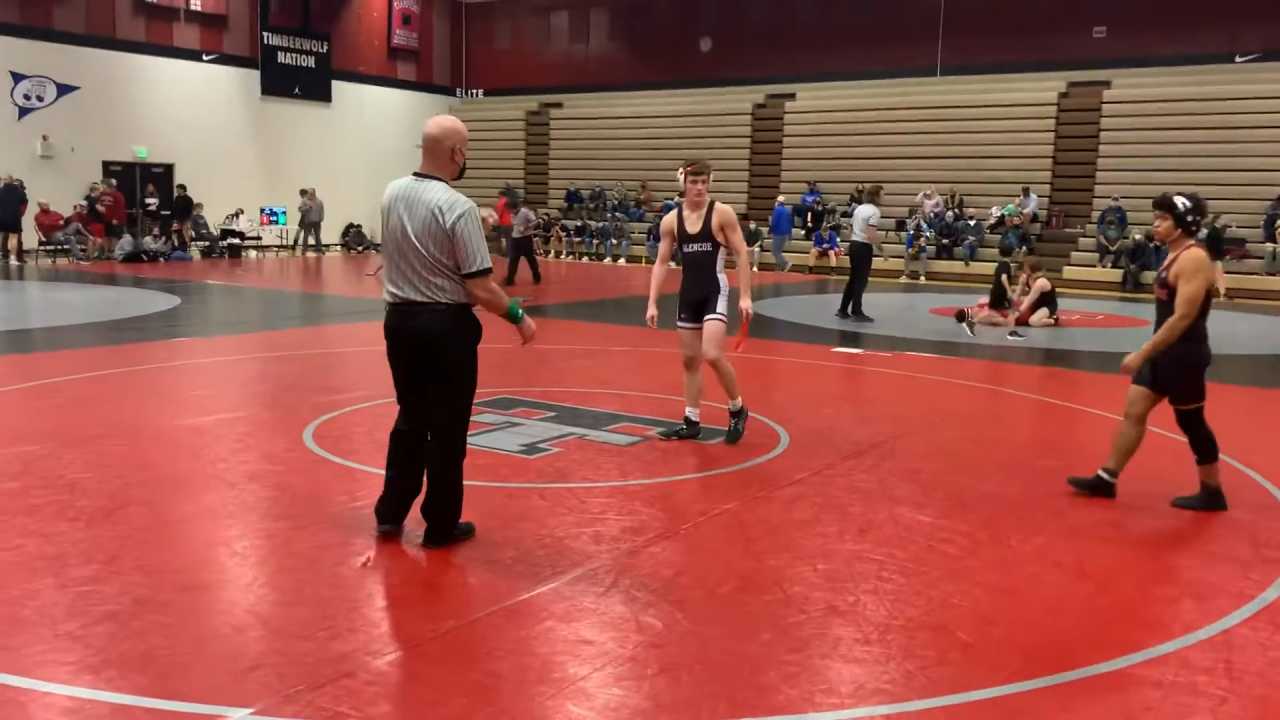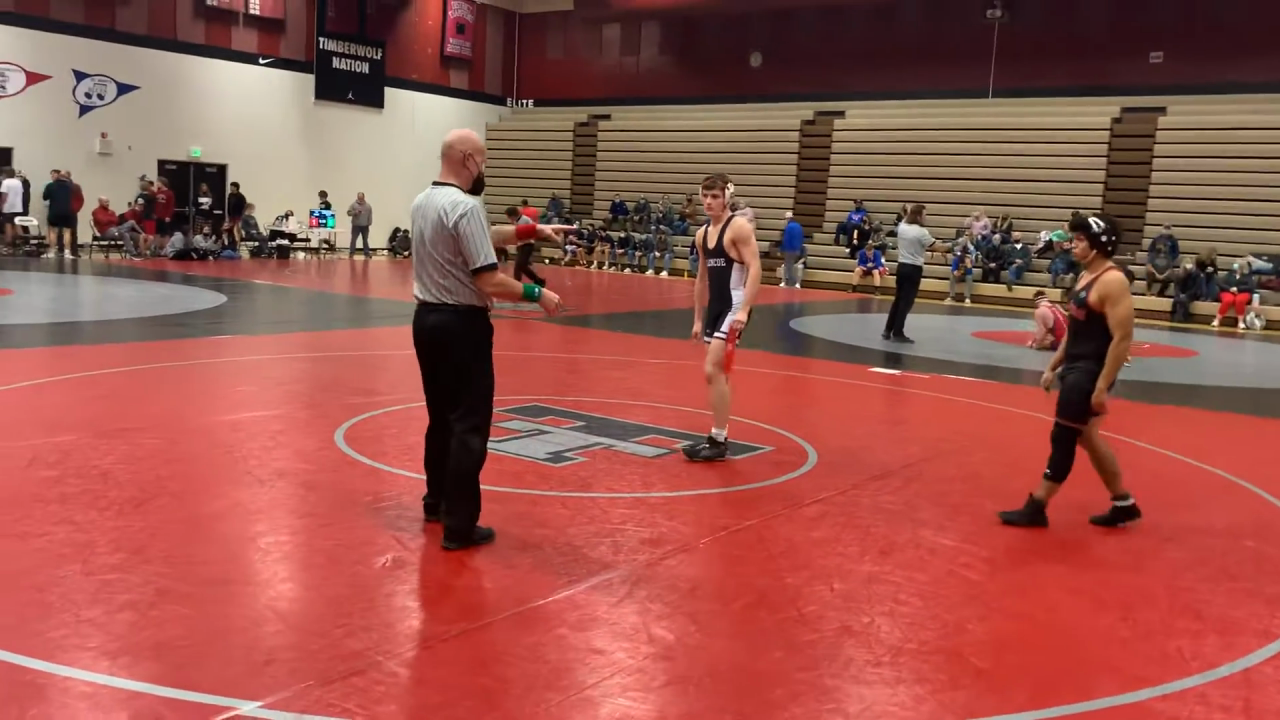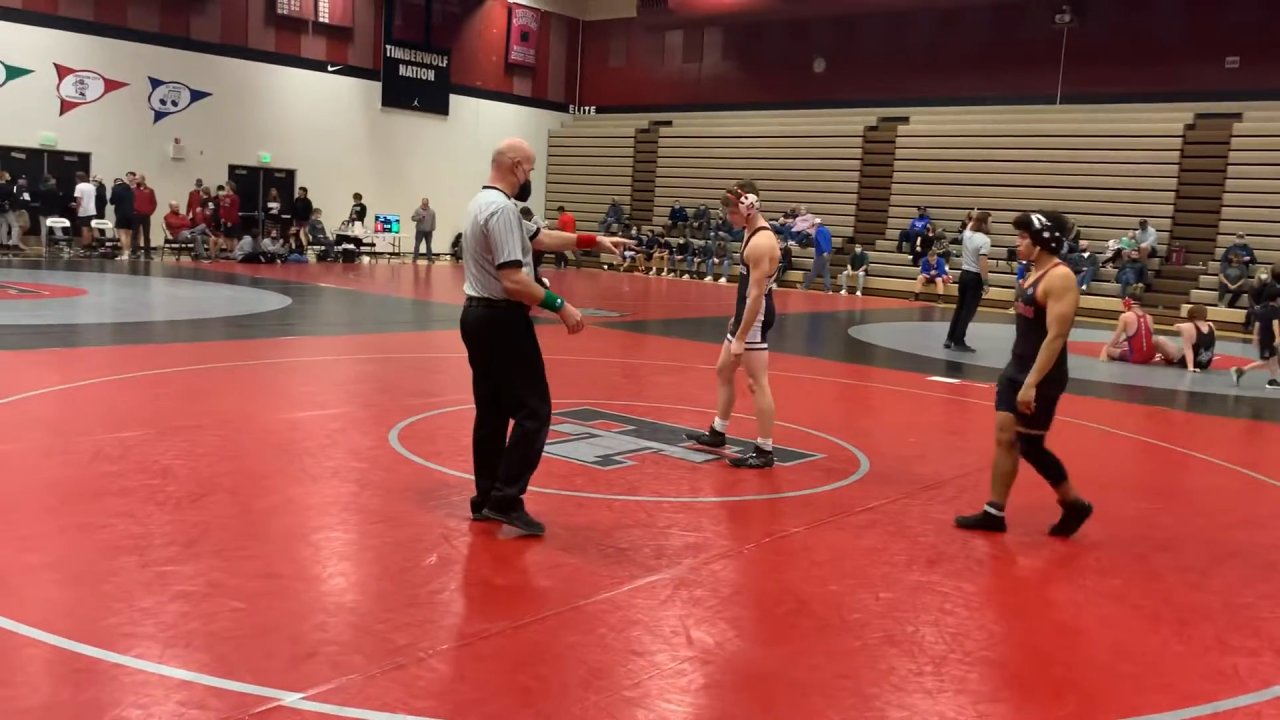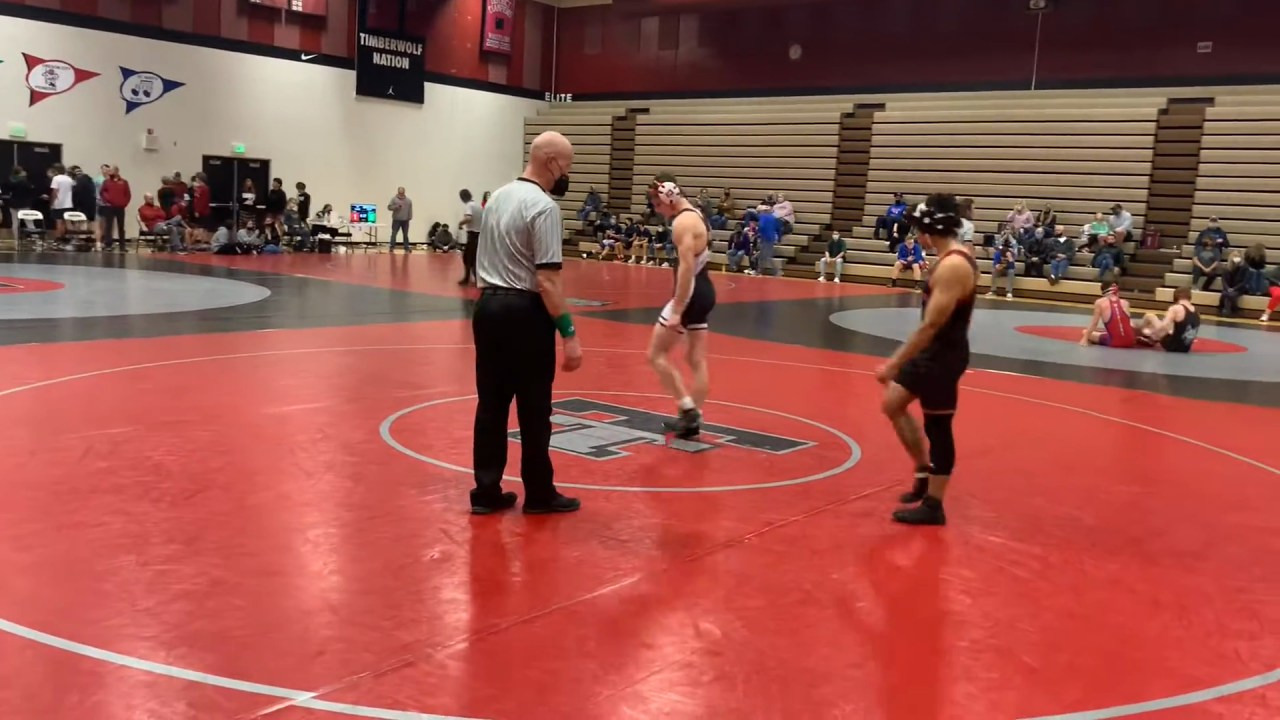
dt=0.7s
person 1, frame 1
left shoulder: (392, 193)
right shoulder: (457, 208)
right elbow: (481, 289)
right wrist: (519, 317)
left hip: (400, 320)
right hip: (446, 326)
left knee: (410, 420)
right knee: (446, 428)
left ankle: (391, 512)
right ankle: (441, 525)
person 1, frame 2
left shoulder: (422, 202)
right shoulder: (464, 207)
right elbow: (490, 282)
left wrist: (532, 230)
right wrist: (537, 293)
left hip: (427, 319)
right hip: (461, 325)
left knee: (441, 418)
right knee: (469, 426)
left ankle: (437, 501)
right ankle: (460, 526)
person 1, frame 3
left shoulder: (484, 202)
right shoulder: (502, 208)
left elbow: (539, 238)
right elbow: (513, 280)
left wrist: (595, 242)
right wrist: (560, 306)
left hip: (478, 315)
right hip: (502, 320)
left knee: (490, 413)
right knee: (532, 412)
left ankle: (487, 498)
right ankle: (505, 499)
person 1, frame 4
left shoulder: (499, 196)
right shoulder: (543, 206)
right elbow: (547, 280)
right wrist: (569, 333)
left hip: (488, 305)
right hip: (524, 312)
left knee: (491, 404)
right knee: (534, 409)
left ankle: (486, 491)
right ankle: (539, 494)
person 2, frame 1
left shoulder: (1194, 261)
right shoulder: (1175, 255)
left elbow: (1183, 318)
left wrist: (1142, 354)
left hip: (1185, 354)
right hip: (1163, 351)
left knee: (1190, 422)
right knee: (1133, 412)
left ankle: (1212, 492)
right ankle: (1105, 479)
person 2, frame 2
left shoulder: (1113, 282)
right shoulder: (1086, 275)
left elbow: (1122, 339)
left wrist: (1102, 386)
right wrist: (1053, 367)
left hip: (1090, 372)
right hip: (1075, 368)
left knee: (1062, 438)
right knee: (1088, 439)
left ankle: (1036, 508)
right ankle: (1123, 503)
person 2, frame 3
left shoulder: (1060, 278)
right shoulder: (1034, 274)
left elbow: (1055, 338)
left wrist: (1031, 384)
right wrist: (1012, 373)
left hip: (1040, 376)
right hip: (1018, 370)
left knee: (1030, 447)
right knee: (1005, 441)
left ankle: (1074, 505)
right ankle: (994, 512)
person 2, frame 4
left shoulder: (954, 266)
right shoulder: (950, 257)
left elbow: (931, 324)
left wrist: (892, 363)
right wrist: (902, 358)
left hip: (942, 356)
right hip: (930, 352)
left knee: (937, 428)
right knee: (892, 405)
left ankle: (933, 505)
right ankle: (926, 474)
person 3, frame 1
left shoulder: (722, 213)
right shoulder: (671, 220)
left elbow: (741, 254)
right elbow: (661, 263)
left wrist: (745, 295)
right wrist: (652, 303)
left hip: (715, 291)
right hip: (687, 293)
left knee: (712, 355)
right knee: (689, 359)
left ankle: (737, 409)
right ankle: (691, 422)
person 3, frame 2
left shoulder: (739, 227)
right shoulder: (702, 234)
left elbow: (755, 268)
left wrist: (744, 310)
right wrist: (697, 319)
left hip: (733, 307)
right hip: (714, 307)
left knee: (712, 371)
right knee: (716, 375)
left ankle: (718, 441)
right ankle: (717, 439)
person 3, frame 3
left shoulder: (762, 242)
right shoulder: (752, 232)
left elbow: (757, 293)
left wrist: (740, 338)
right wrist: (736, 317)
left hip: (755, 315)
right hip: (746, 311)
left knee: (757, 383)
right knee: (724, 371)
left ankle: (765, 450)
right ankle: (717, 433)
person 3, frame 4
left shoulder: (682, 222)
right shoulder: (695, 216)
left elbow: (686, 267)
left wrist: (676, 310)
left hip: (690, 294)
right hip: (704, 291)
left knee: (656, 354)
right knee: (697, 360)
left ankle: (688, 409)
right ankle: (690, 421)
